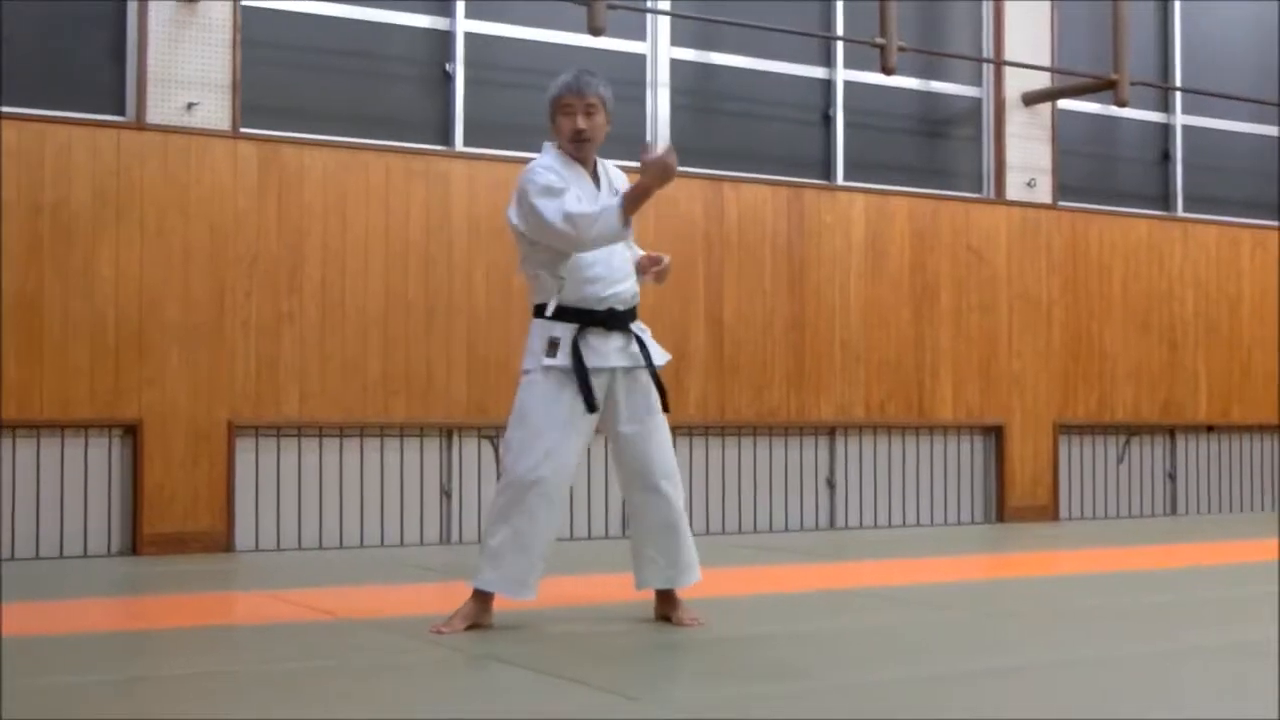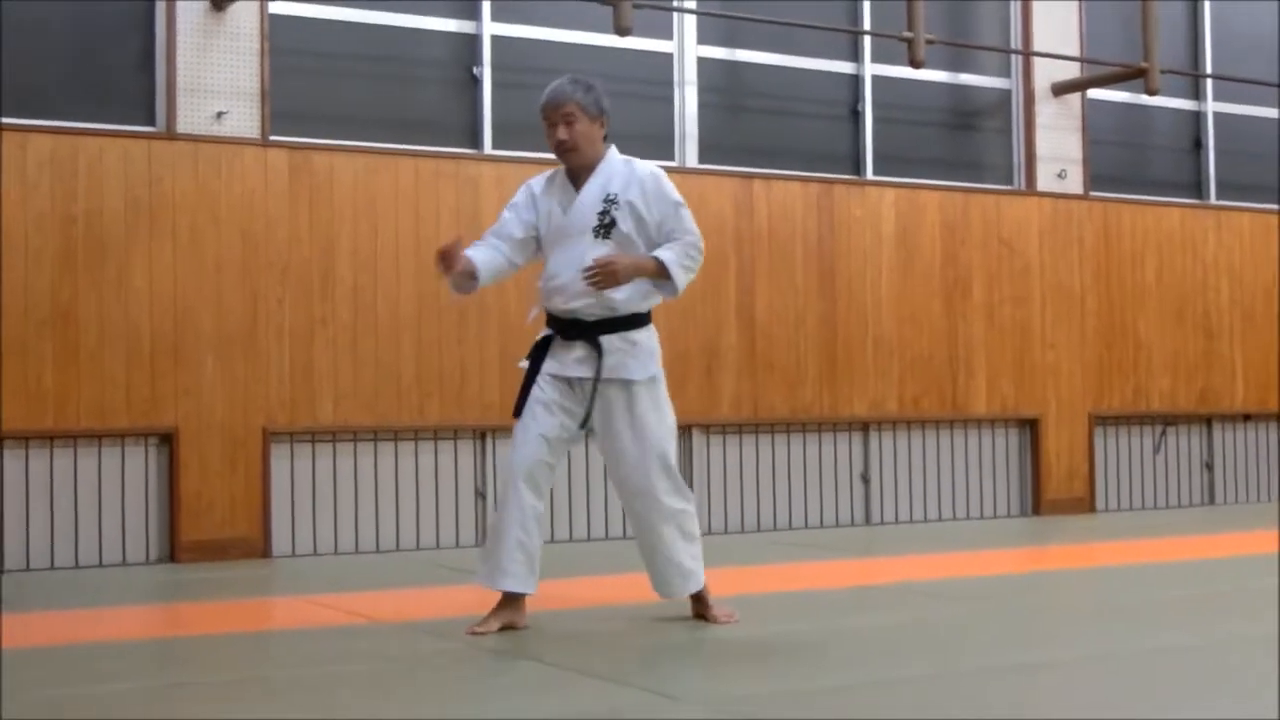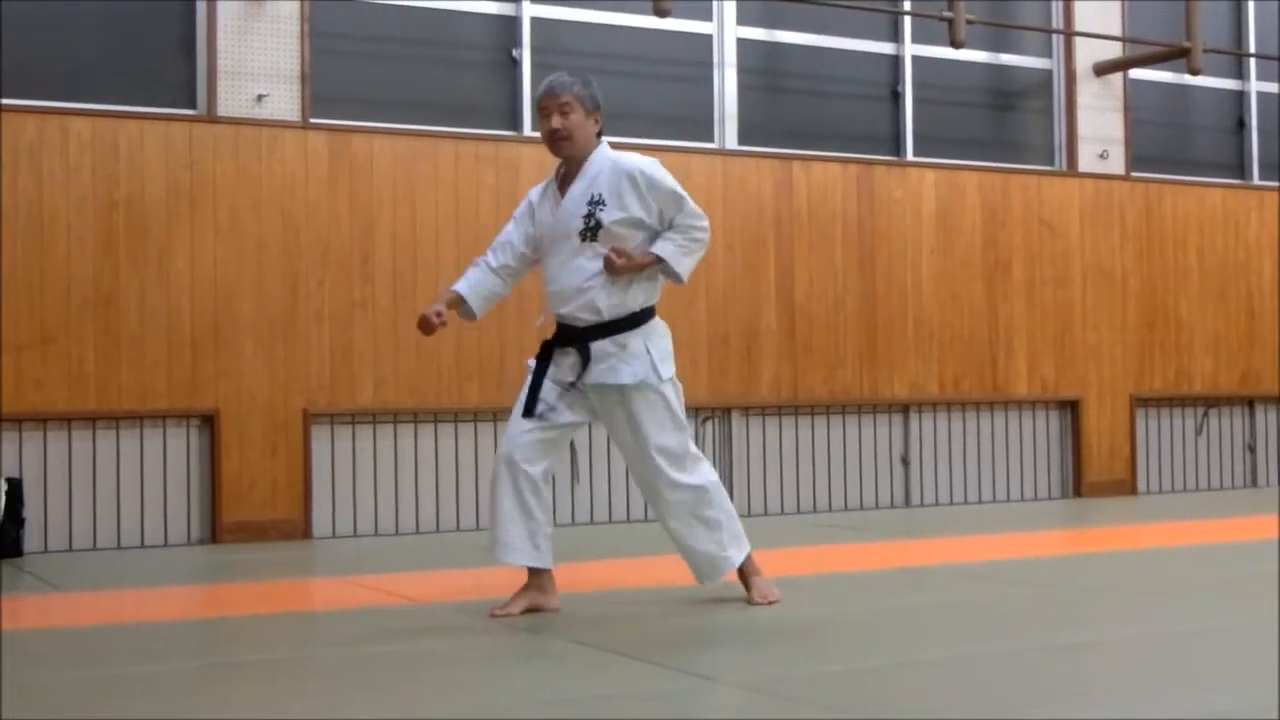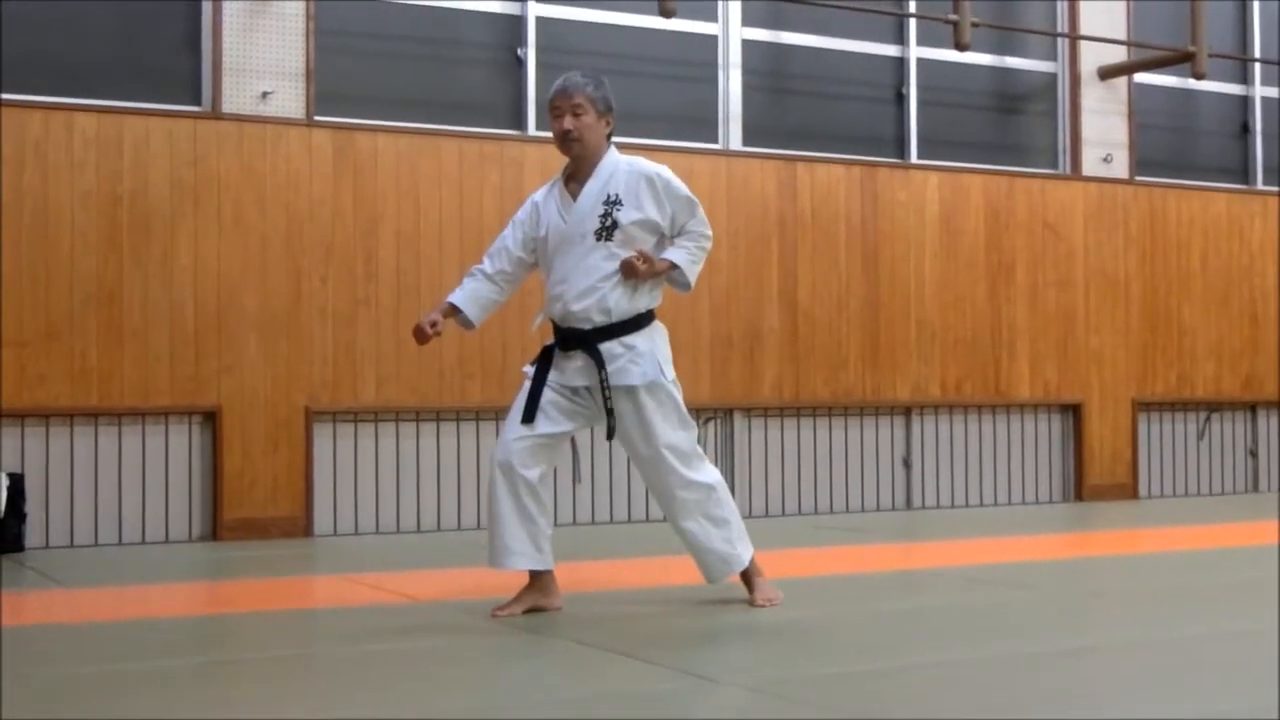
dt=1s
person 1, frame 1
left shoulder: (614, 178)
right shoulder: (541, 176)
right elbow: (582, 231)
left wrist: (647, 264)
right wrist: (648, 188)
left hip: (626, 342)
right hip: (564, 346)
left knee: (655, 472)
right knee: (536, 471)
left ankle: (667, 593)
right ankle: (484, 598)
person 1, frame 2
left shoulder: (643, 179)
right shoulder: (537, 192)
left elbow: (689, 247)
right elbow: (501, 249)
left wrist: (634, 267)
right wrist: (461, 264)
left hip: (625, 350)
right hip: (560, 352)
left knee: (652, 478)
right knee: (526, 469)
left ankle: (697, 592)
right ankle: (512, 600)
person 1, frame 3
left shoulder: (634, 171)
right shoulder: (540, 199)
left elbow: (694, 227)
right elbow: (500, 263)
left wrist: (645, 262)
right wrist: (449, 304)
left hip: (631, 351)
right hip: (567, 354)
left knee: (672, 466)
right knee: (519, 454)
left ankle: (747, 567)
right ankle: (540, 583)
person 1, frame 4
left shoulder: (647, 178)
right shoulder: (542, 204)
left elbow: (698, 232)
right elbow: (497, 269)
left wrist: (663, 266)
right wrist: (443, 313)
left hip: (633, 352)
right hip: (566, 357)
left knee: (678, 464)
right knee: (515, 456)
left ankle: (749, 569)
right ankle: (541, 583)
